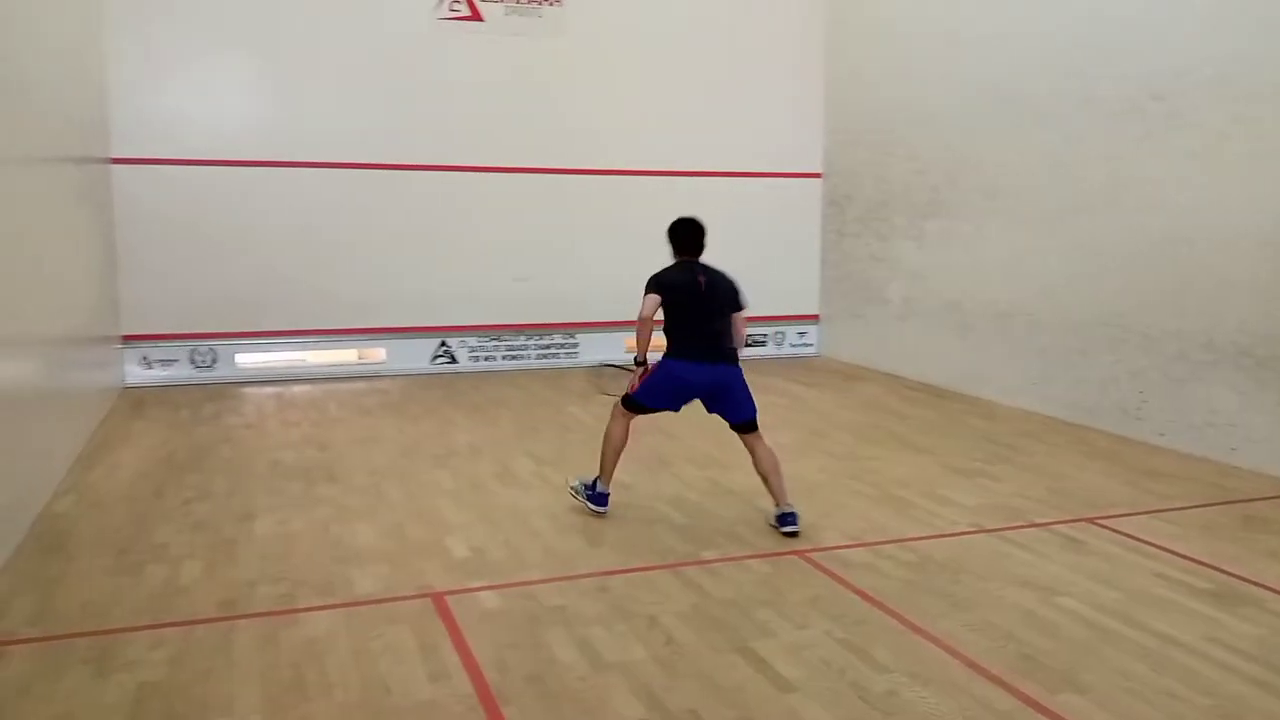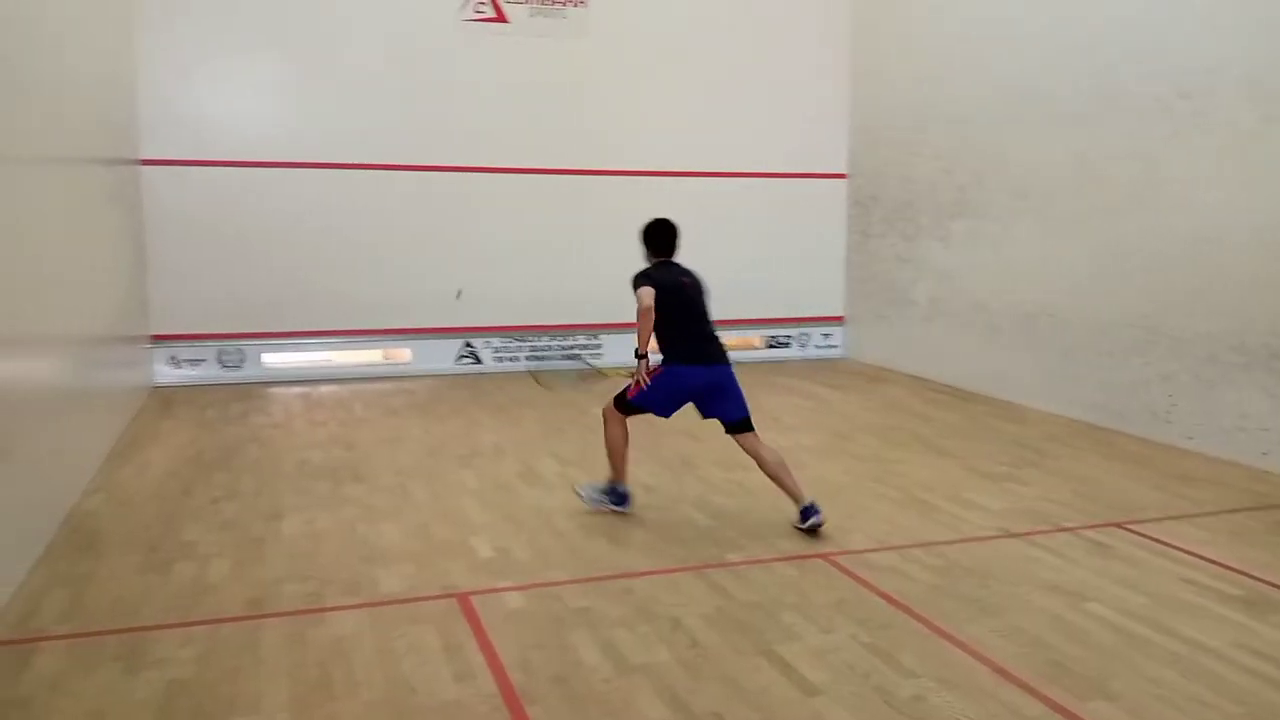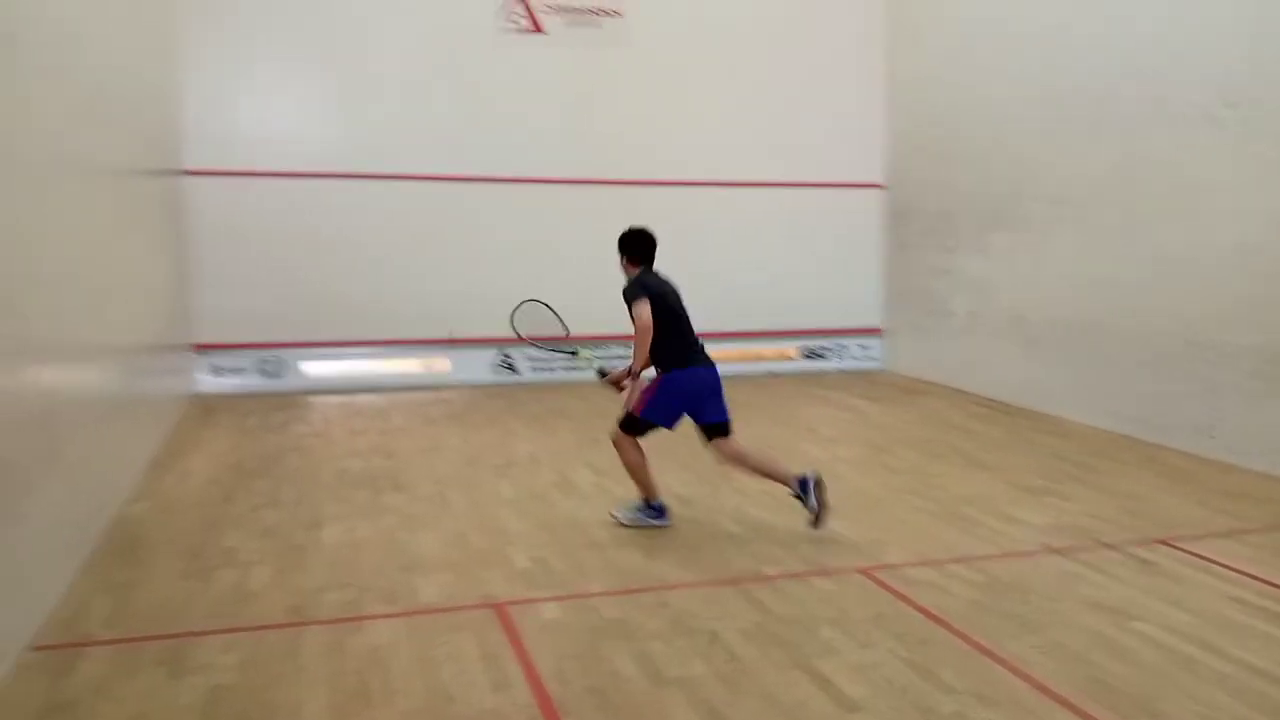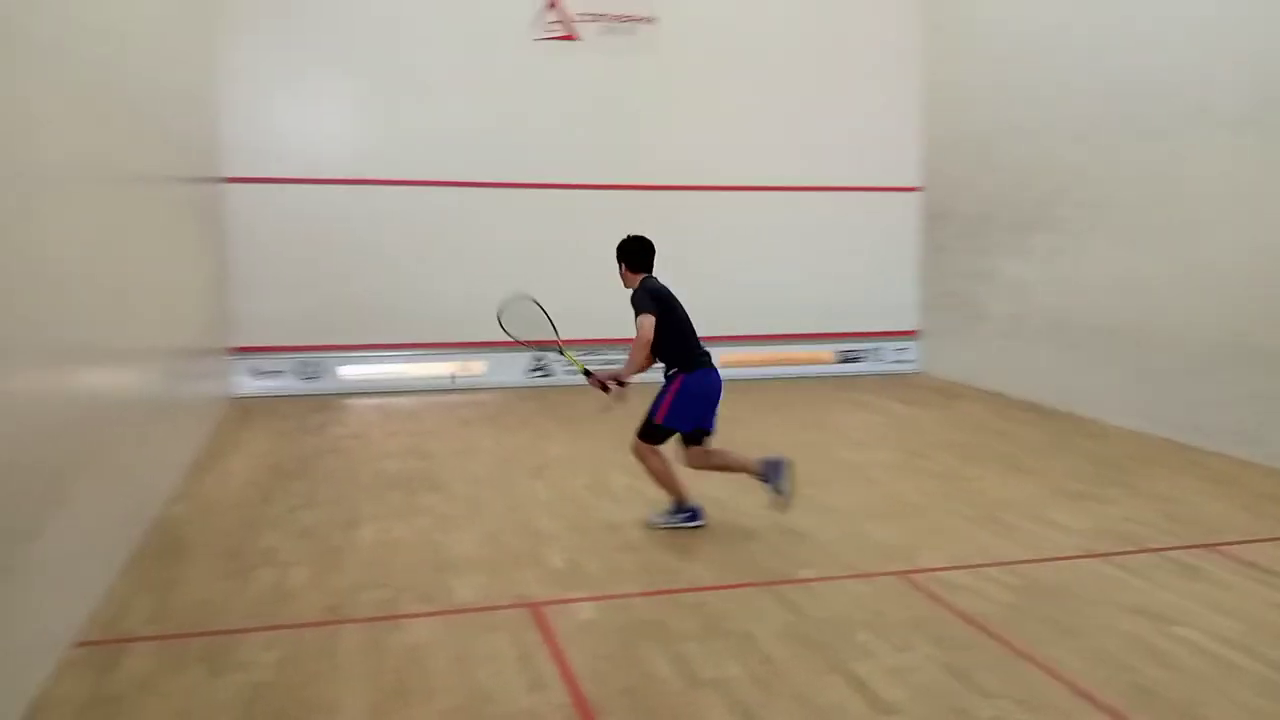
dt=0.1s
person 1, frame 1
left shoulder: (662, 279)
right shoulder: (726, 282)
left elbow: (645, 316)
right elbow: (739, 337)
left wrist: (641, 360)
left hip: (679, 367)
right hip: (723, 367)
left knee: (622, 412)
right knee: (754, 441)
left ankle: (599, 491)
right ankle: (786, 513)
person 1, frame 2
left shoulder: (646, 278)
right shoulder: (689, 279)
left elbow: (646, 307)
left wrist: (641, 356)
left hip: (679, 369)
right hip: (718, 368)
left knee: (613, 413)
right knee: (752, 442)
left ankle: (618, 493)
right ankle: (806, 508)
person 1, frame 3
left shoulder: (635, 287)
right shoulder: (662, 284)
left elbow: (644, 324)
left wrist: (632, 373)
right wrist: (631, 372)
left hip: (681, 376)
right hip: (705, 371)
left knee: (622, 437)
right knee: (725, 446)
left ankle: (653, 507)
right ankle: (803, 483)
person 1, frame 4
left shoulder: (643, 294)
right shoulder: (655, 291)
left elbow: (644, 339)
right elbow: (651, 355)
left wrist: (621, 375)
right wrist: (614, 374)
left hip: (689, 378)
right hip: (703, 376)
left knee: (644, 447)
right knee: (696, 455)
left ankle: (687, 509)
right ankle: (766, 468)
